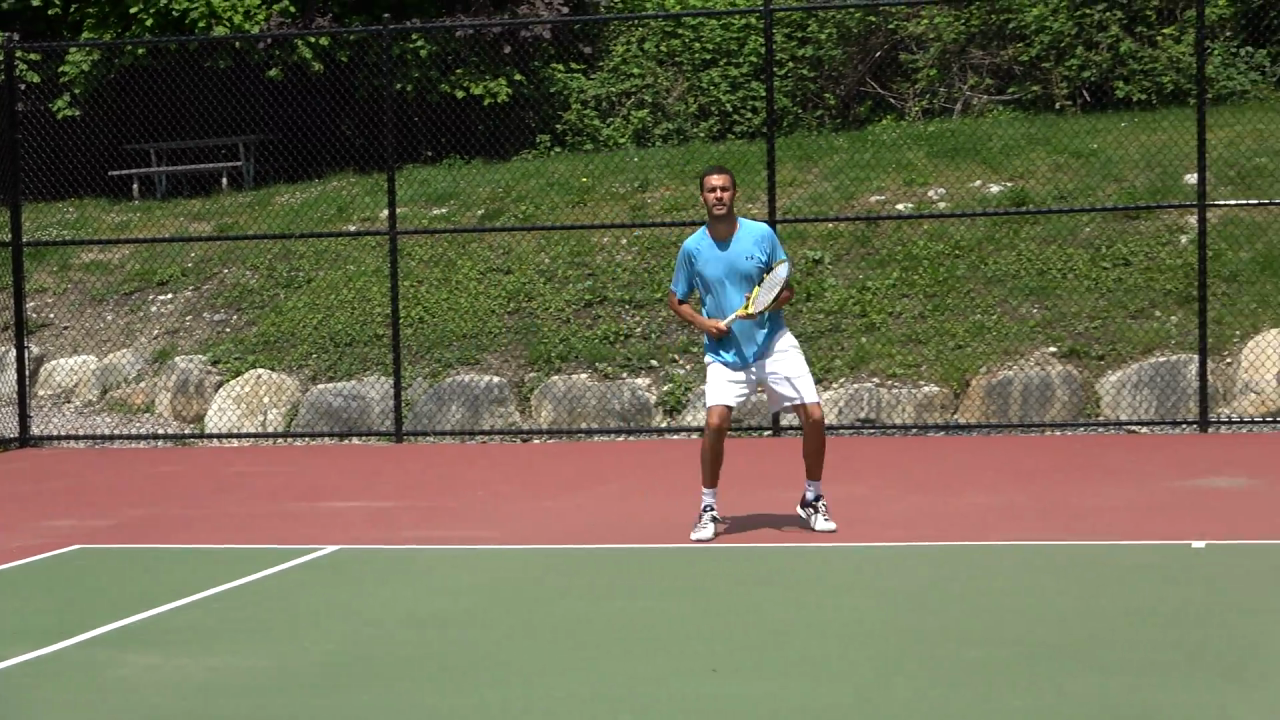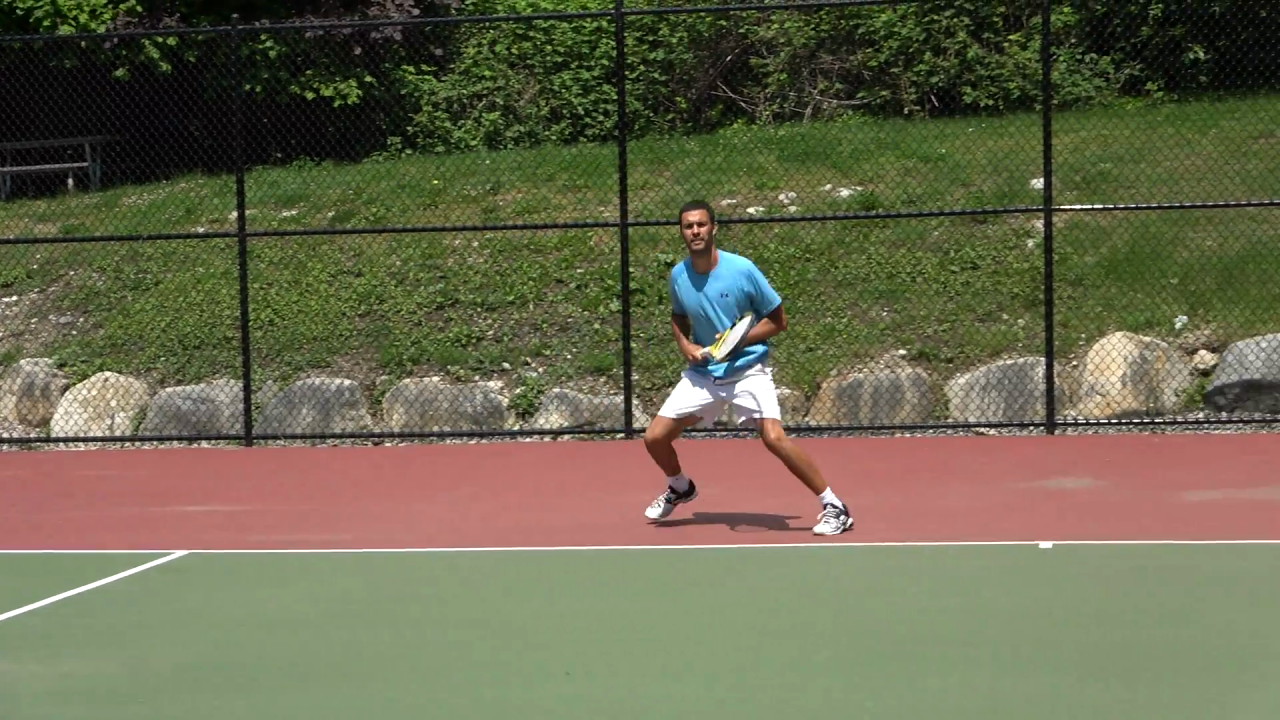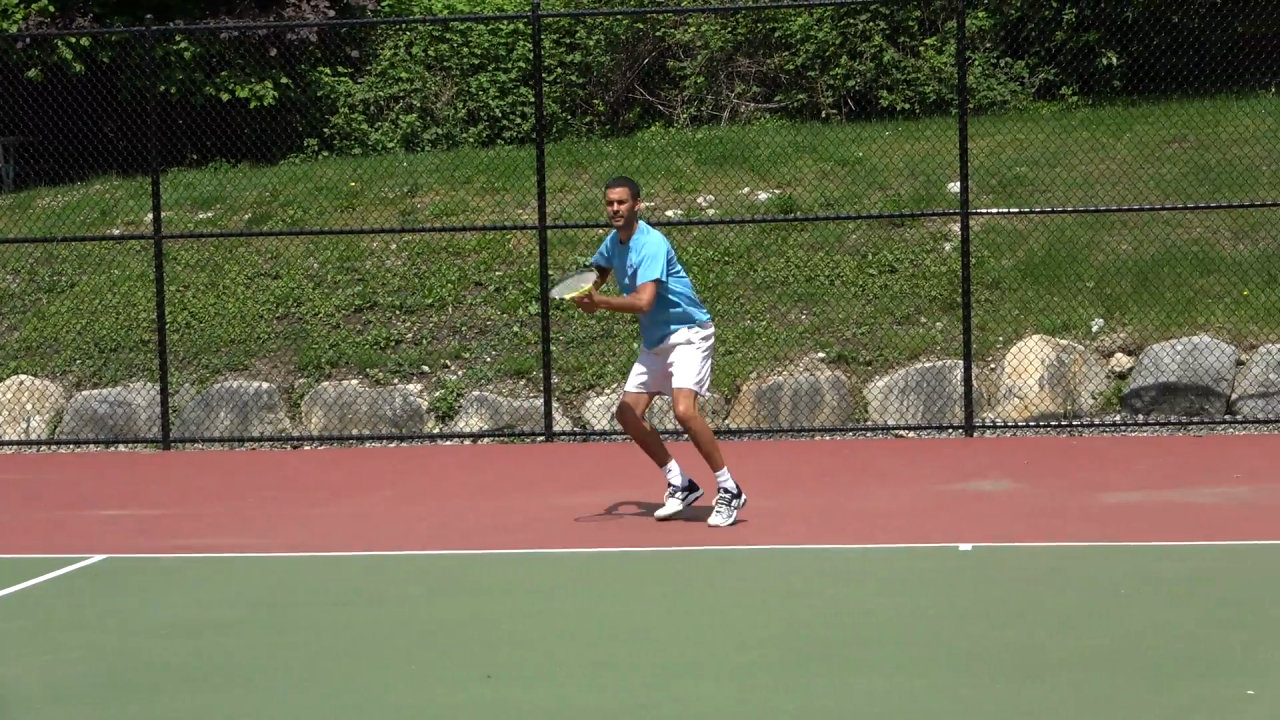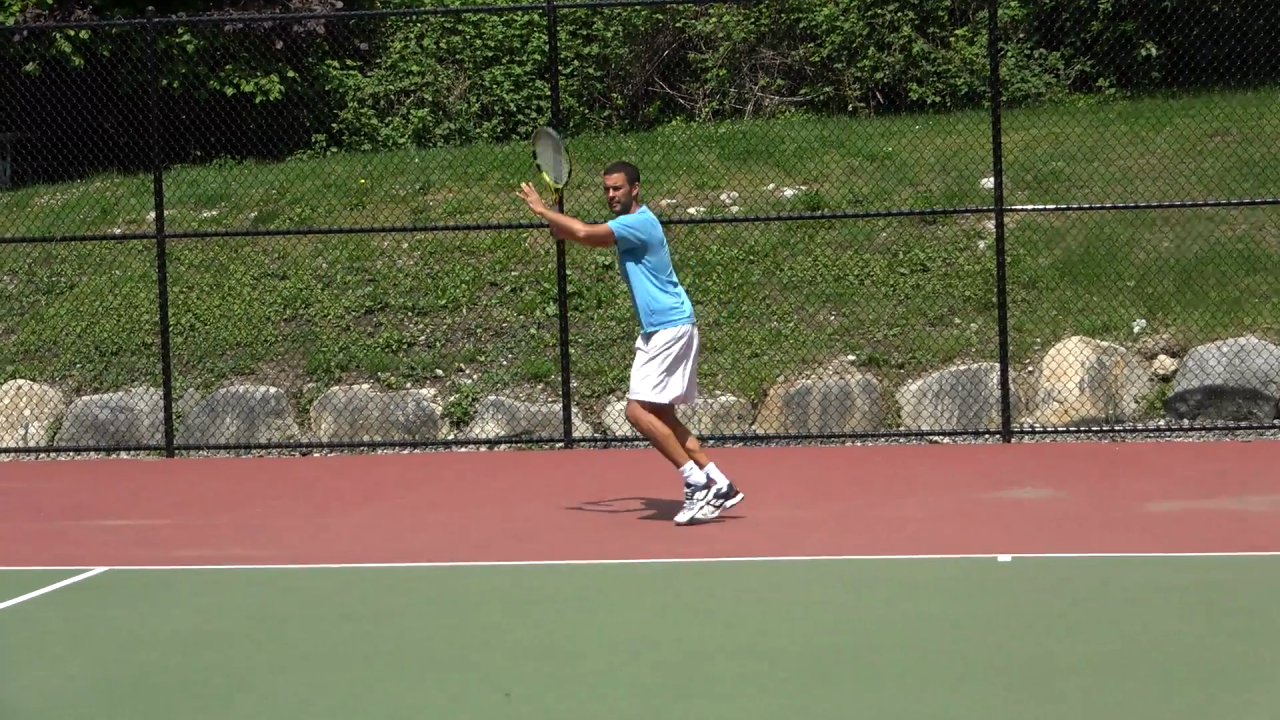
dt=0.3s
person 1, frame 1
left shoulder: (762, 234)
right shoulder: (692, 248)
left elbow: (787, 291)
right elbow: (677, 302)
left wrist: (765, 303)
right wrist: (703, 323)
left hip: (773, 342)
right hip: (725, 352)
left knee: (814, 418)
right knee: (715, 423)
left ankle: (812, 500)
right ankle: (709, 509)
person 1, frame 2
left shoulder: (742, 269)
right shoulder: (677, 275)
left elbow: (778, 322)
left wrist: (737, 341)
right wrist: (687, 345)
left hip: (746, 368)
right hip: (701, 374)
left knee: (772, 437)
right knee: (654, 438)
left ankle: (834, 506)
right ankle: (679, 487)
person 1, frame 3
left shoulder: (652, 242)
right shoulder: (614, 240)
left elbow: (643, 302)
right elbow: (598, 272)
left wrist: (598, 302)
right wrist: (587, 292)
left hip: (688, 332)
right hip: (655, 340)
left knee: (684, 409)
right knee: (629, 412)
left ankle: (728, 489)
right ankle: (680, 483)
person 1, frame 4
left shoulder: (641, 222)
right shoulder: (629, 221)
left elbow: (585, 235)
right elbow: (593, 237)
left wrist: (541, 209)
right wrist: (561, 224)
left hip: (667, 329)
right hip: (671, 328)
left knee: (641, 414)
right knee: (663, 418)
left ankle: (697, 479)
right ankle: (717, 487)
